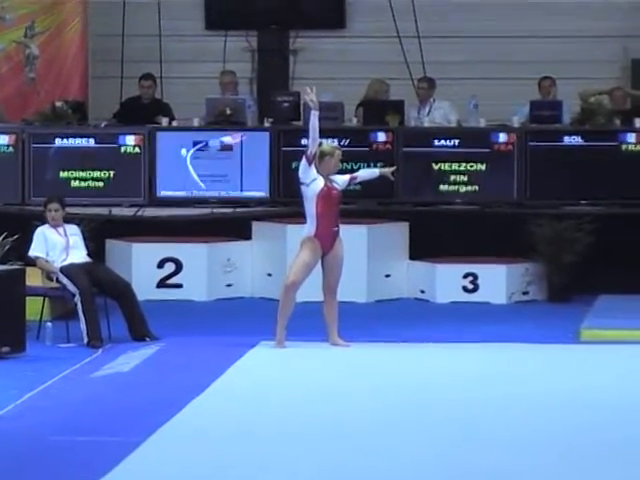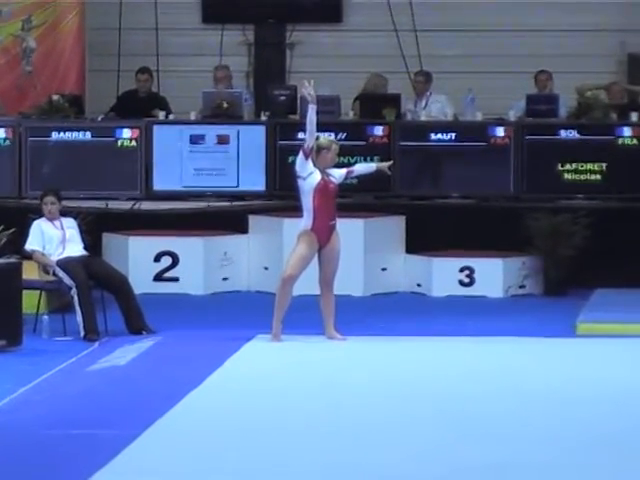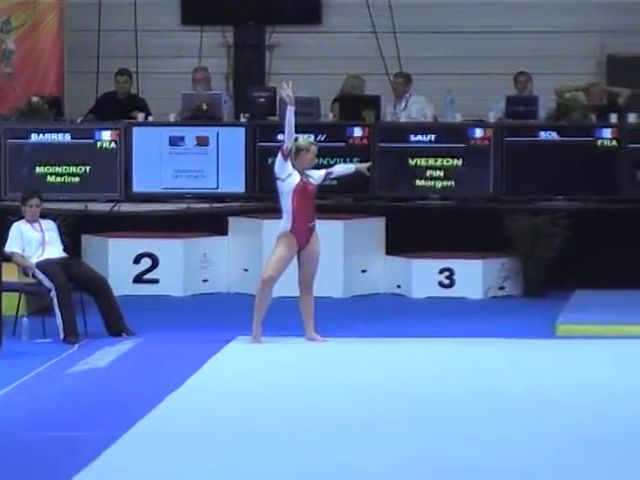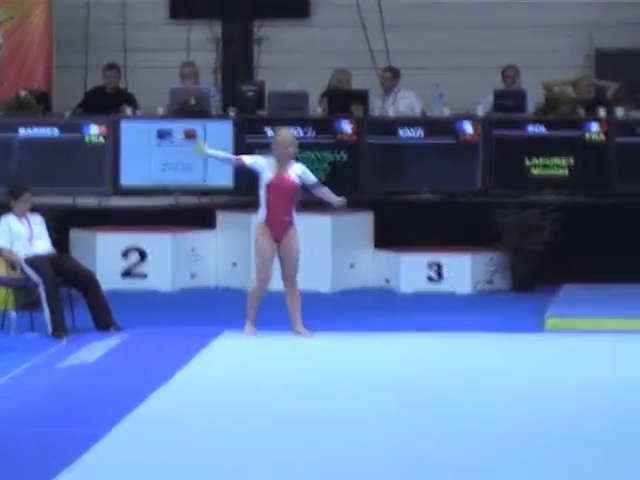
dt=0.5s
person 1, frame 1
left shoulder: (336, 181)
right shoulder: (308, 174)
left elbow: (359, 175)
right elbow: (313, 142)
left wrist: (381, 171)
right wrist: (314, 111)
left hip: (334, 241)
right hip: (313, 240)
left knee: (331, 290)
right knee: (291, 283)
left ankle: (333, 336)
right ankle: (280, 334)
person 1, frame 2
left shoulder: (333, 174)
right shoulder: (305, 168)
left elbow: (355, 169)
right elbow: (310, 136)
left wrist: (379, 166)
right wrist: (312, 104)
left hip: (331, 234)
right hip: (310, 234)
left knee: (327, 283)
right knee: (288, 276)
left ankle: (330, 329)
right ankle: (276, 327)
person 1, frame 3
left shoulder: (312, 176)
right shoulder: (284, 169)
left elbow: (334, 170)
right elbow: (288, 138)
left wrist: (358, 167)
right wrist: (290, 106)
left hip: (310, 236)
right hip: (289, 235)
left knee: (307, 285)
right knee: (268, 278)
left ankle: (310, 331)
right ankle: (256, 328)
person 1, frame 4
left shoulder: (300, 170)
right shoulder: (263, 163)
left elbow: (317, 187)
right elbow: (237, 160)
left wrist: (334, 199)
right wrist: (209, 152)
left hip: (289, 230)
right hip: (266, 228)
left knee: (291, 279)
right knee: (263, 279)
left ankle: (298, 325)
right ankle: (249, 322)
person 2, frame 1
left shoulder: (74, 229)
right shoulder: (42, 232)
right elbow: (40, 261)
left wrist: (90, 263)
right wrist: (57, 271)
left hip: (87, 264)
right hip: (66, 268)
left knee: (123, 286)
right knee: (85, 289)
left ankle: (140, 331)
right ankle: (92, 337)
person 2, frame 2
left shoulder: (71, 222)
right shoulder: (38, 225)
right elbow: (36, 255)
left wrist: (86, 259)
right wrist: (53, 265)
left hip: (84, 257)
right hip: (63, 261)
left knee: (120, 280)
right knee: (81, 282)
left ankle: (137, 325)
right ankle: (89, 331)
person 2, frame 3
left shoulder: (50, 224)
right shoulder: (18, 227)
right elbow: (15, 256)
left wrist: (66, 259)
right wrist: (32, 267)
left hip: (63, 260)
right hip: (42, 263)
left knee: (99, 282)
right knee: (61, 284)
left ankle: (117, 327)
right ankle: (69, 333)
person 2, frame 4
left shoulder: (37, 218)
left wrist: (56, 255)
right wrist: (20, 262)
left hip: (51, 254)
right hip: (29, 258)
left knee: (87, 276)
right knee: (49, 278)
left ankle: (105, 322)
right ankle: (57, 328)
